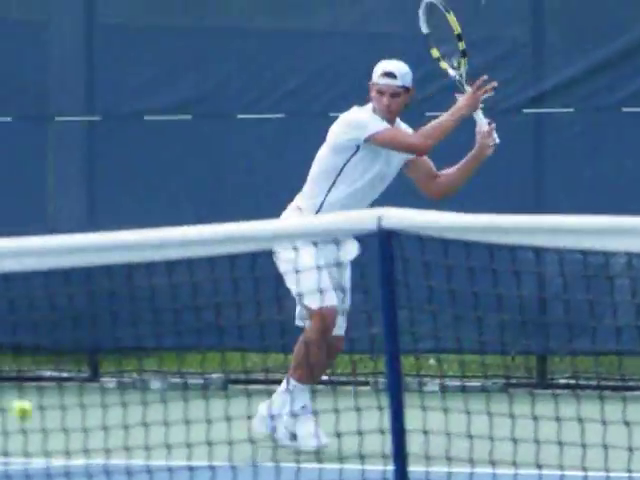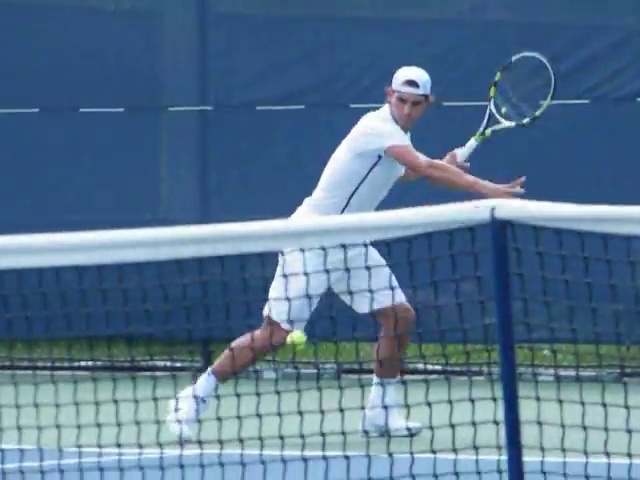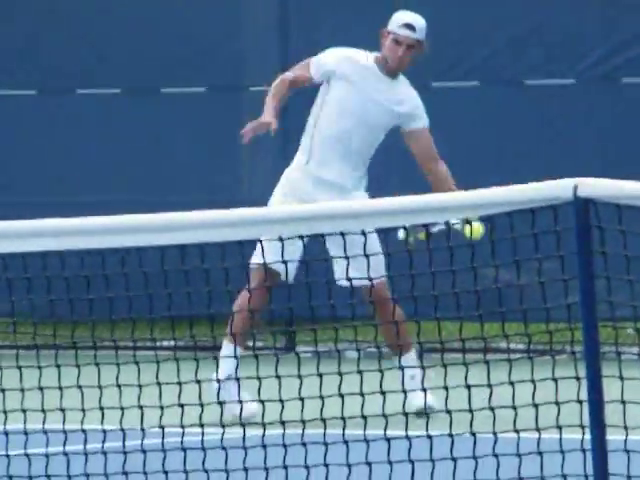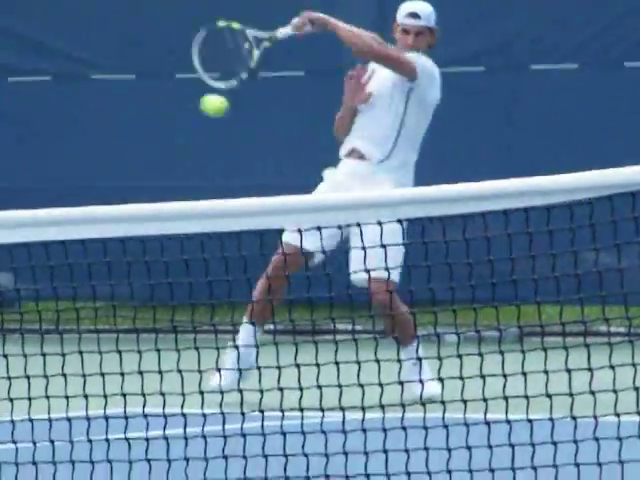
dt=0.2s
person 1, frame 1
left shoulder: (400, 132)
right shoulder: (358, 119)
left elbow: (436, 188)
right elbow: (420, 147)
left wrist: (478, 154)
right wrist: (462, 108)
left hip: (336, 242)
right hip: (301, 236)
left knee: (331, 343)
right knee: (324, 316)
left ankle: (279, 412)
right ankle: (298, 410)
person 1, frame 2
left shoulder: (398, 133)
right shoulder: (379, 127)
right elbow: (425, 168)
left wrist: (447, 166)
right wrist: (488, 188)
left hip: (348, 240)
left knee: (398, 317)
right knee: (273, 334)
left ankle: (381, 410)
right ankle: (196, 396)
person 1, frame 3
left shoulder: (407, 99)
right shoulder: (341, 60)
left elbow: (432, 163)
right elbow: (283, 82)
right wrist: (269, 114)
left hip: (347, 196)
right hip: (300, 184)
left knee: (378, 294)
right knee: (261, 277)
left ankle: (413, 380)
right ankle: (228, 374)
person 1, frame 4
left shoulder: (424, 72)
right shoulder: (376, 76)
left elbow: (381, 51)
right wrist: (354, 99)
left hip: (384, 193)
right hip: (341, 180)
left knee: (382, 294)
right knee: (284, 262)
left ankle: (416, 366)
right ankle: (238, 358)
